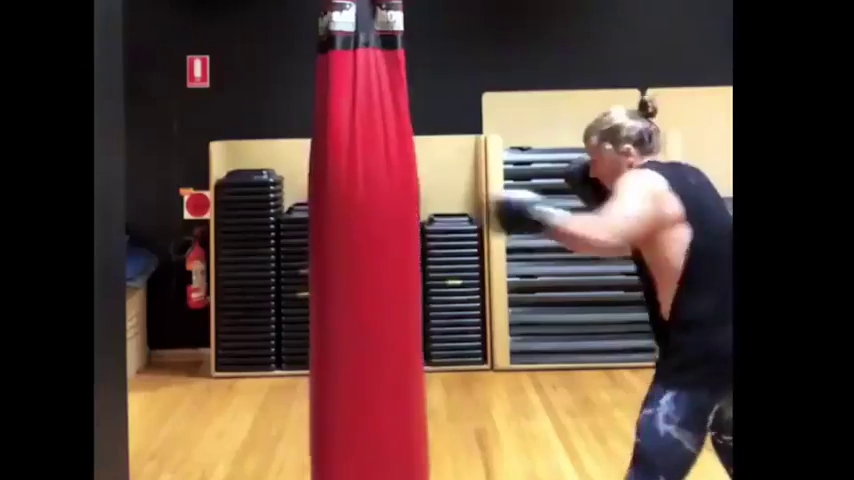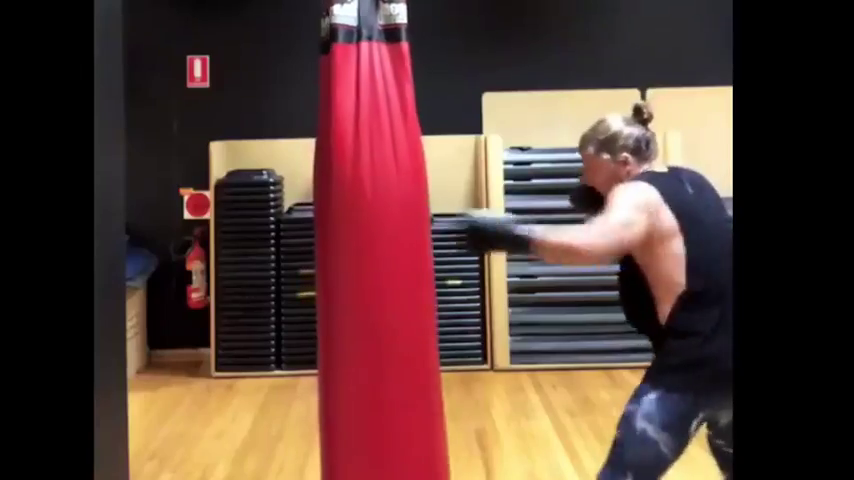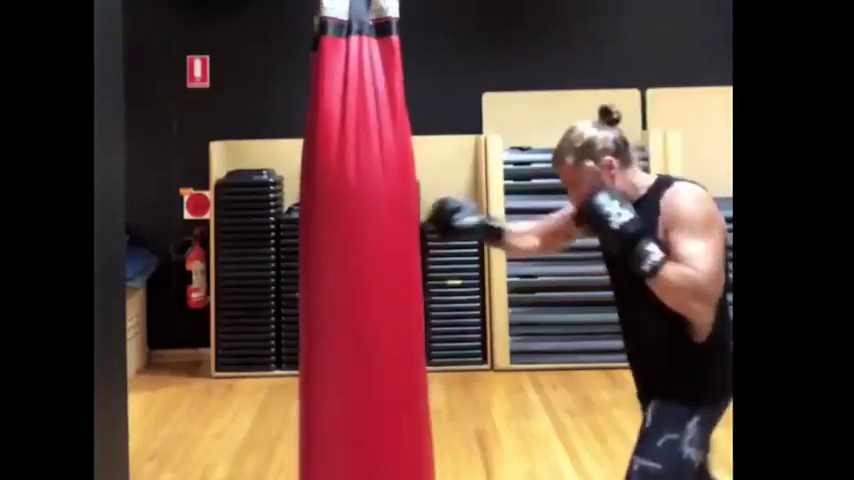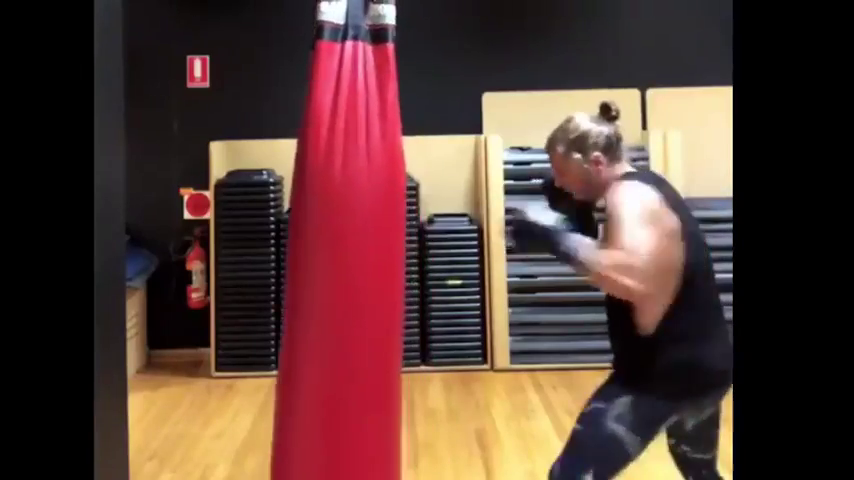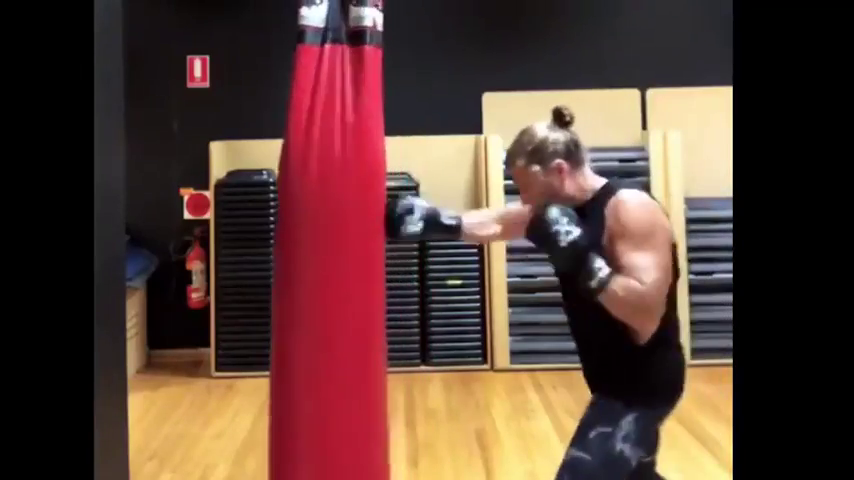
dt=0.4s
person 1, frame 1
left shoulder: (642, 182)
right shoulder: (684, 178)
left elbow: (600, 238)
left wrist: (535, 213)
right wrist: (601, 196)
left hip: (698, 356)
right hip: (721, 348)
person 1, frame 2
left shoulder: (637, 194)
right shoulder: (691, 184)
left elbow: (592, 245)
left wrist: (511, 234)
right wrist: (595, 203)
left hip: (689, 365)
right hip: (724, 358)
person 1, frame 3
left shoulder: (685, 201)
right shoulder: (601, 200)
left elbow: (701, 298)
right elbow: (539, 237)
left wrist: (637, 246)
right wrist: (483, 228)
left hip: (695, 379)
right hip: (660, 375)
person 1, frame 4
left shoulder: (631, 196)
right shoulder: (645, 190)
left elbow: (630, 279)
left wrist: (560, 238)
right wrist: (554, 230)
left hip: (661, 371)
person 1, frame 5
left shoulder: (630, 209)
right shoulder: (562, 204)
left elbow: (645, 311)
right elbow: (496, 223)
left wrist: (583, 259)
right wrist: (433, 220)
left hip: (640, 380)
right hip: (627, 377)
